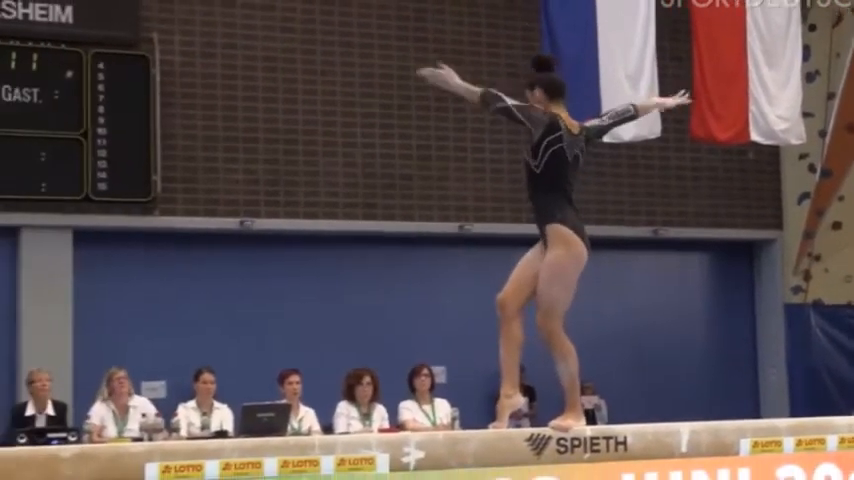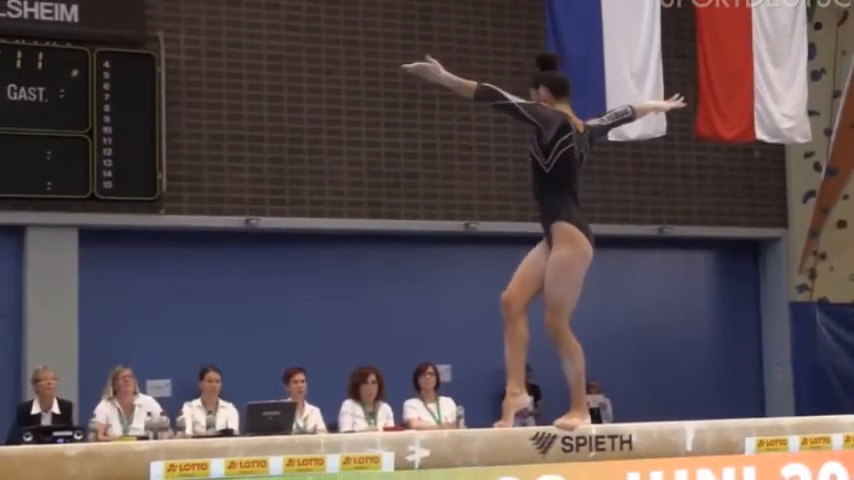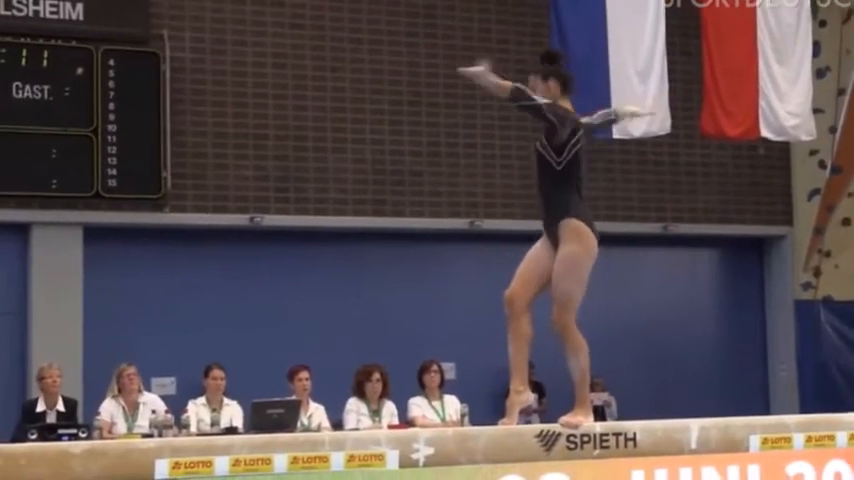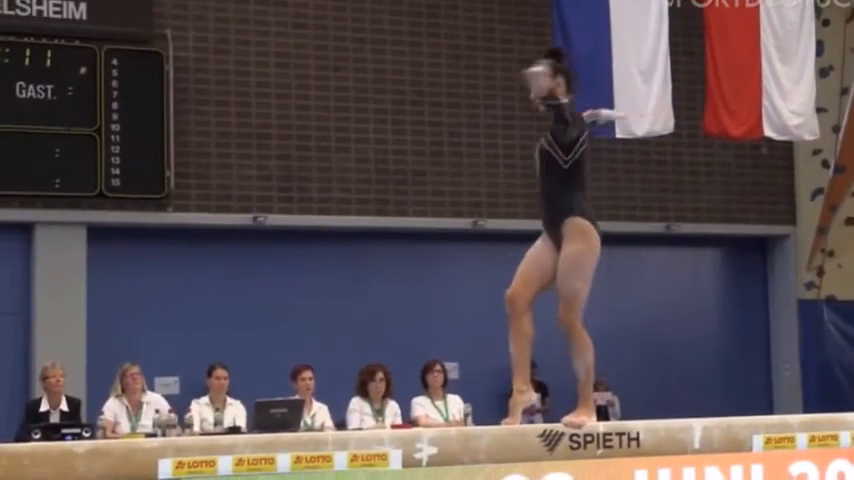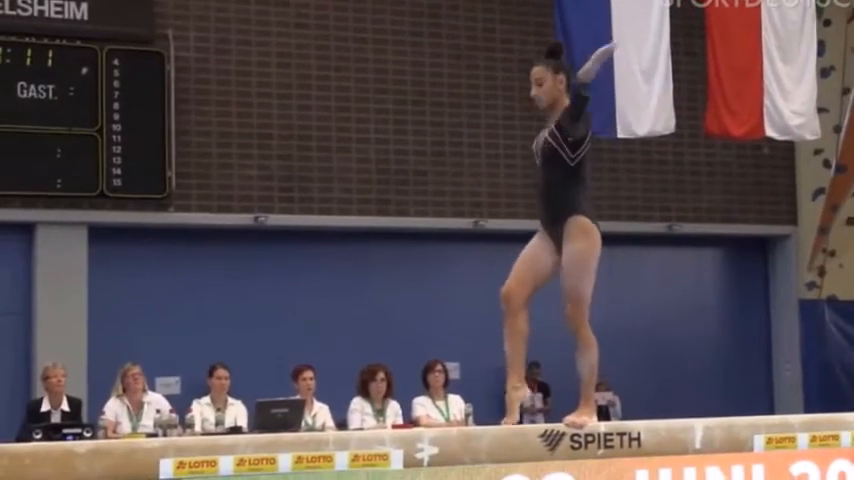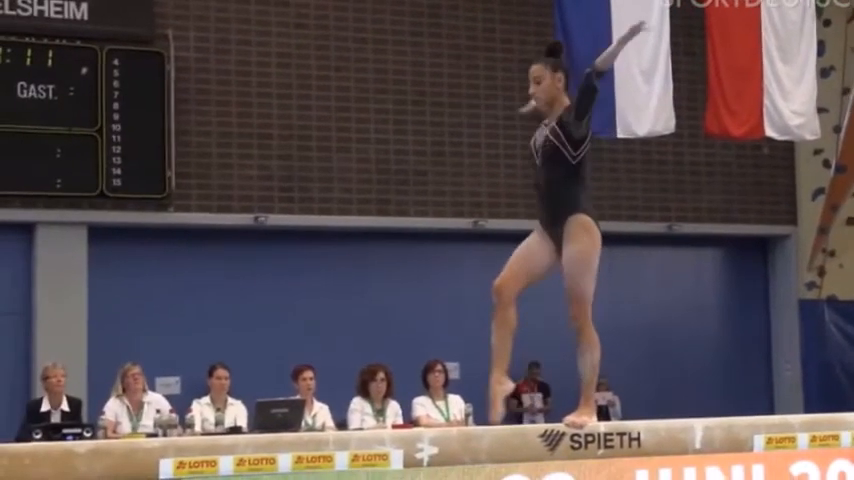
dt=0.1s
person 1, frame 1
left shoulder: (547, 124)
right shoulder: (581, 131)
left elbow: (498, 102)
right elbow: (621, 114)
left wrist: (455, 84)
right wrist: (663, 103)
left hip: (565, 236)
right hip: (552, 236)
left knee: (549, 324)
right knee: (507, 304)
left ankle: (575, 411)
right ankle: (510, 392)
person 1, frame 2
left shoulder: (551, 121)
right shoulder: (581, 129)
left elbow: (505, 100)
right elbow: (622, 113)
left wrist: (444, 77)
right wrist: (660, 106)
left hip: (569, 234)
right hip: (554, 236)
left knee: (556, 322)
right knee: (512, 302)
left ankle: (579, 409)
right ankle: (516, 390)
person 1, frame 3
left shoulder: (561, 118)
right shoulder: (579, 123)
left elbow: (526, 99)
right elbow: (608, 115)
left wrist: (488, 78)
right wrist: (628, 111)
left hip: (575, 230)
right hip: (554, 232)
left knee: (563, 319)
right knee: (515, 299)
left ankle: (583, 407)
right ankle: (519, 387)
person 1, frame 4
left shoulder: (568, 119)
right shoulder: (563, 121)
left elbow: (554, 101)
right elbow: (583, 116)
left wrist: (539, 78)
right wrist: (601, 114)
left hip: (577, 229)
right hip: (552, 232)
left knee: (569, 318)
right knee: (516, 298)
left ankle: (586, 406)
right ankle: (522, 387)
person 1, frame 5
left shoulder: (575, 117)
right shoulder: (552, 124)
left elbow: (580, 92)
left wrist: (594, 63)
left hip: (577, 228)
right hip: (549, 230)
left knee: (576, 317)
right knee: (512, 295)
left ankle: (587, 406)
right ankle: (516, 384)
person 1, frame 6
left shoulder: (575, 116)
right shoulder: (545, 122)
left elbow: (591, 79)
left wrist: (619, 42)
right wrist: (538, 104)
left hip: (577, 228)
right hip: (547, 229)
left knee: (580, 317)
right knee: (503, 289)
left ankle: (587, 407)
right ankle: (499, 378)
